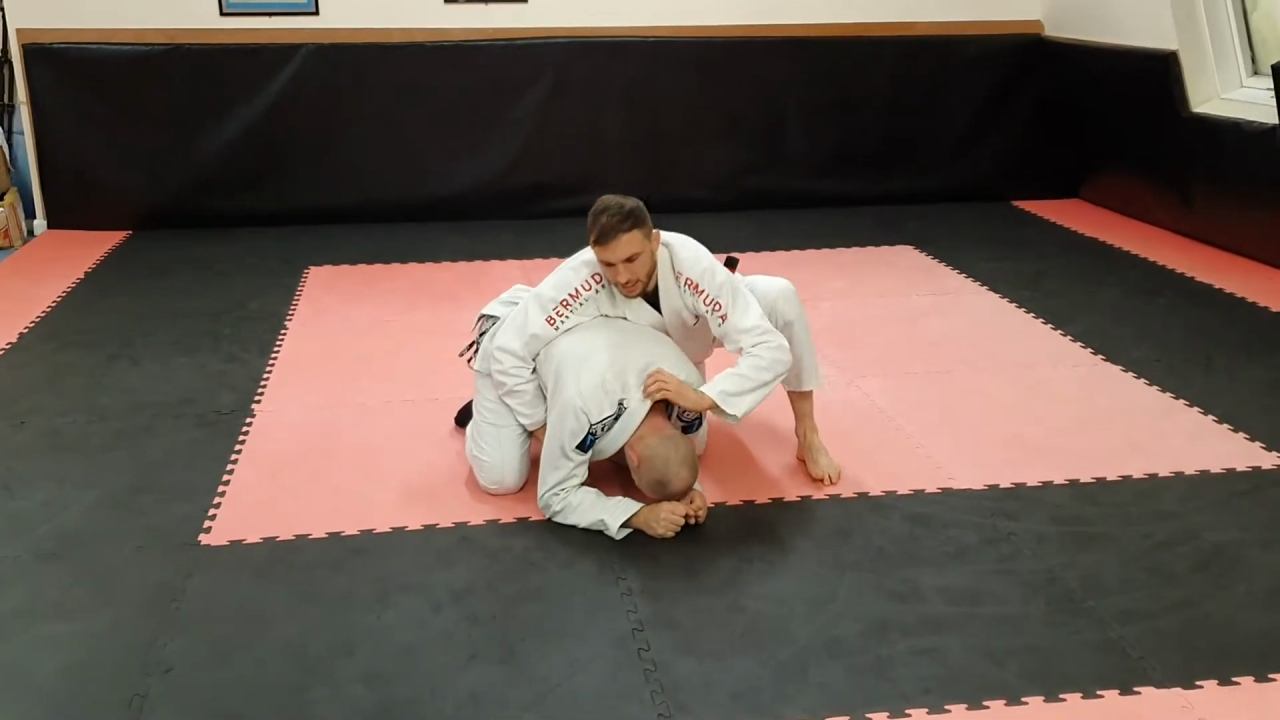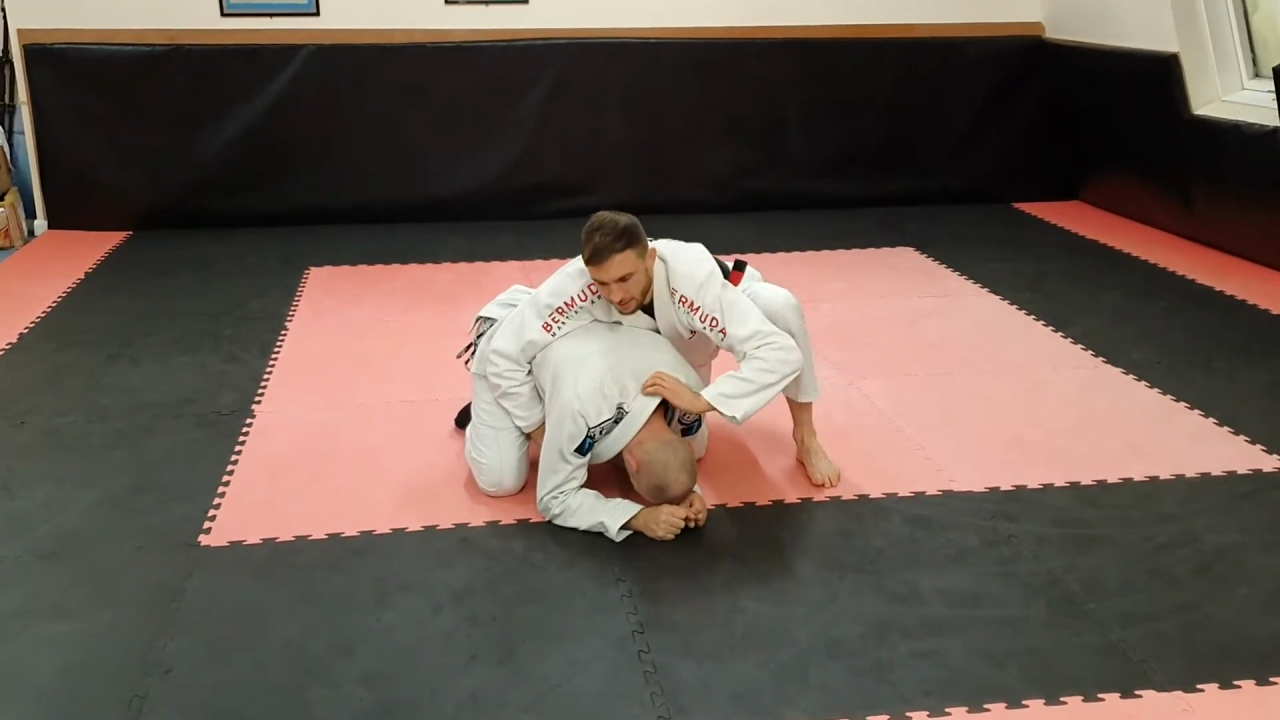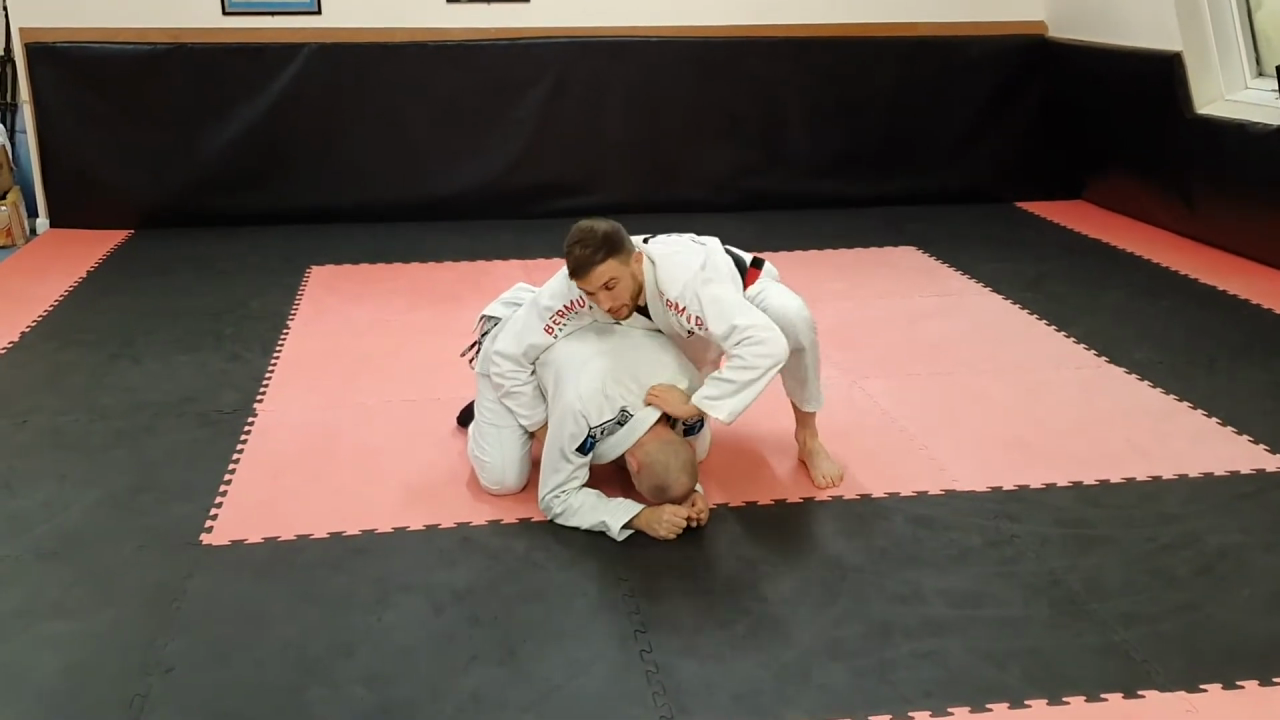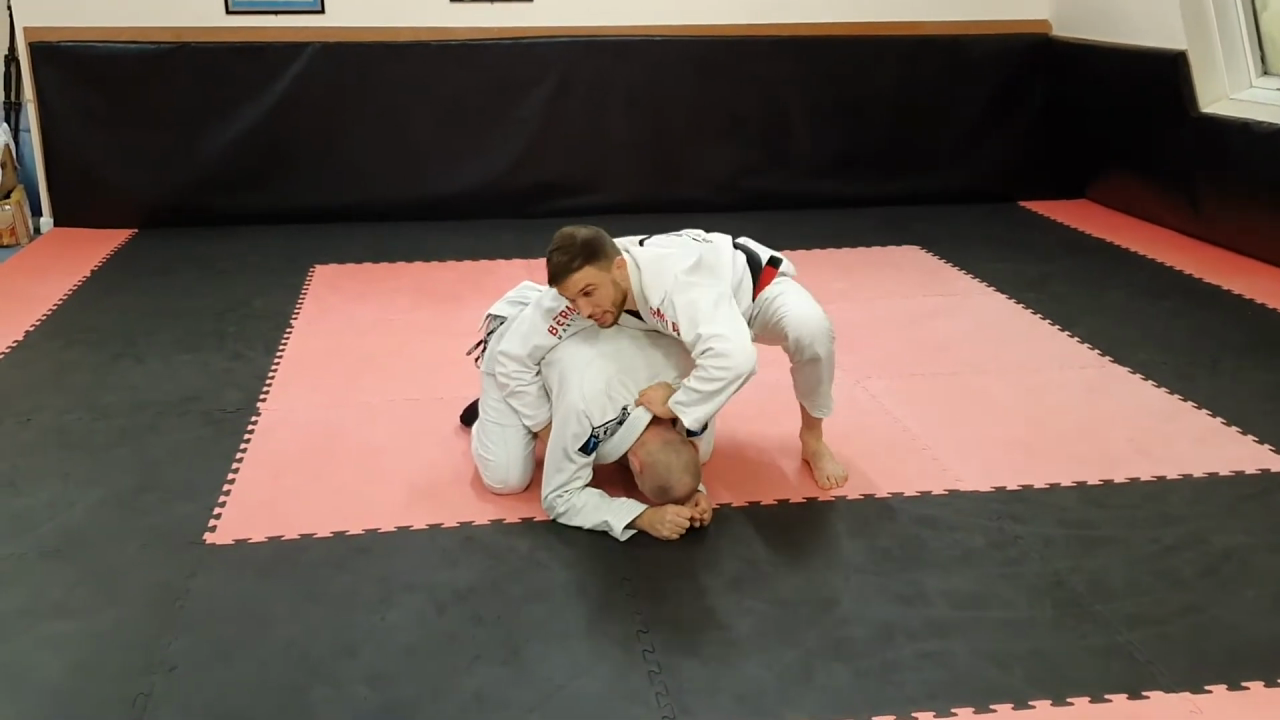
dt=0.2s
person 1, frame 1
left shoulder: (695, 265)
right shoulder: (578, 278)
left elbow: (773, 351)
right elbow: (505, 354)
left wrist: (701, 397)
right wrist: (546, 434)
left hip: (701, 321)
left knee: (778, 295)
left ankle: (806, 434)
person 1, frame 2
left shoulder: (694, 276)
right shoulder: (575, 284)
left elbow: (783, 354)
right elbow: (503, 357)
left wrist: (700, 399)
left hip: (717, 301)
left knee: (779, 306)
left ankle: (805, 437)
person 1, frame 3
left shoulder: (683, 276)
right shoulder: (583, 287)
left elbow: (766, 348)
right elbow: (507, 359)
left wrist: (692, 404)
right hip: (676, 336)
left knee: (793, 318)
left ankle: (807, 437)
person 1, frame 4
left shoulder: (671, 281)
right shoulder: (582, 285)
left elbow: (734, 360)
right elbow: (514, 359)
left wrist: (673, 405)
left hip: (753, 282)
right hip: (687, 319)
left knee: (810, 329)
left ankle: (812, 437)
person 2, frame 1
left shoulder: (690, 385)
right shoulder: (581, 401)
left elbow: (681, 453)
right elbow: (556, 496)
left wrist: (687, 489)
right wrist: (639, 515)
right knee: (501, 479)
right ankle: (484, 411)
person 2, frame 2
left shoulder: (687, 387)
right shoulder: (579, 405)
left elbow: (679, 457)
right elbow: (555, 499)
left wrist: (686, 493)
right wrist: (639, 517)
right knee: (500, 482)
right ankle: (482, 413)
person 2, frame 3
left shoulder: (691, 390)
right shoulder: (582, 405)
left elbow: (682, 457)
right elbow: (557, 498)
left wrist: (689, 492)
right wrist: (641, 517)
right knee: (502, 480)
right ankle: (485, 413)
person 2, frame 4
right shoulder: (585, 405)
left elbow: (686, 458)
right elbow: (560, 497)
left wrist: (693, 491)
right wrist: (644, 517)
right knee: (505, 480)
right ankle: (488, 410)
